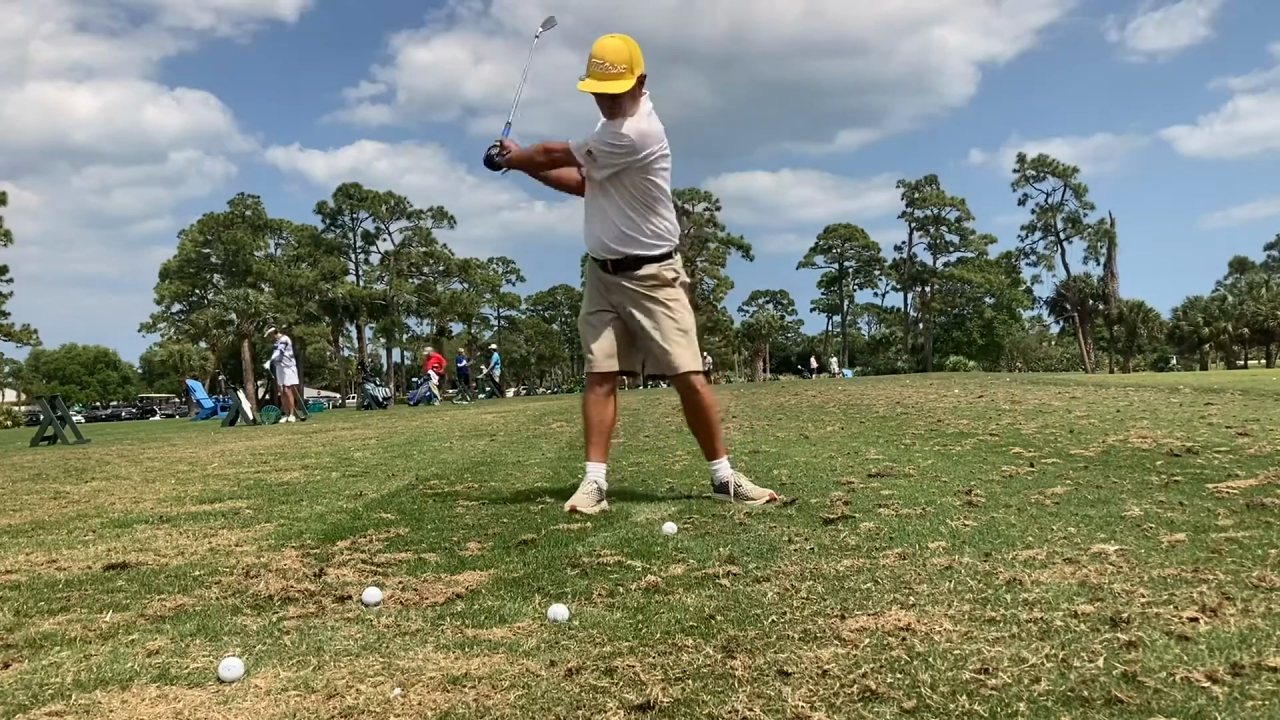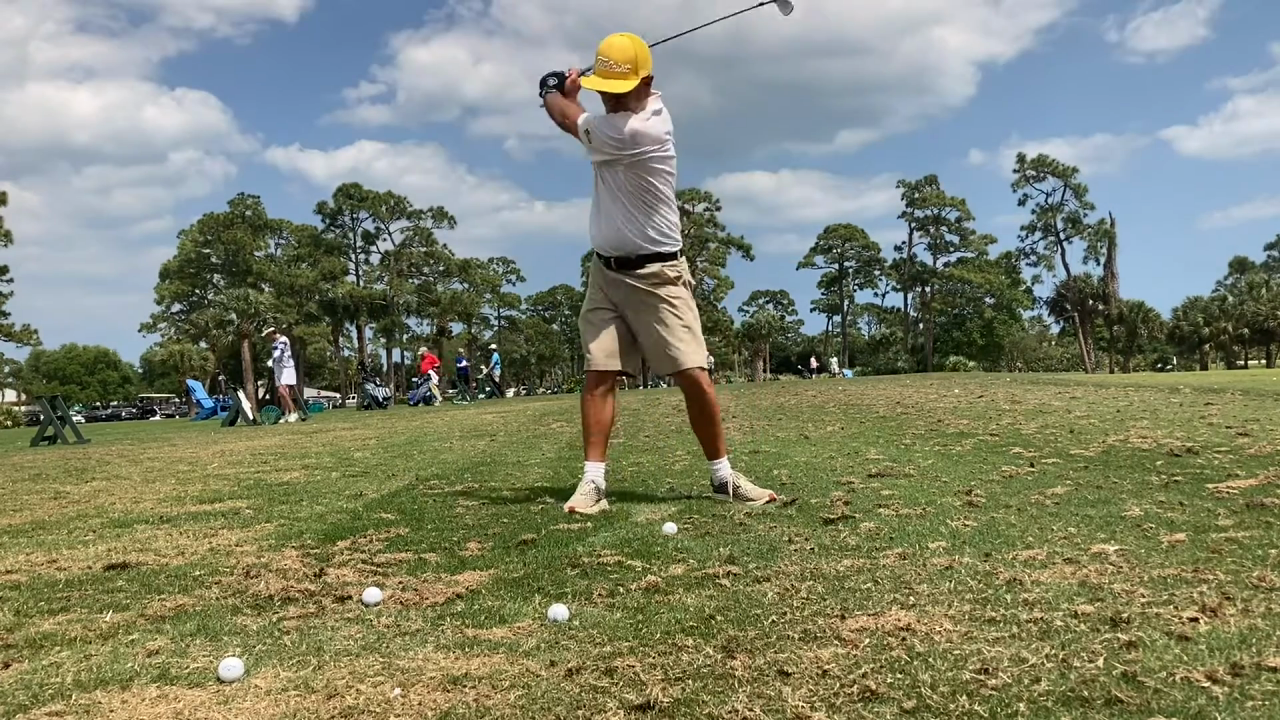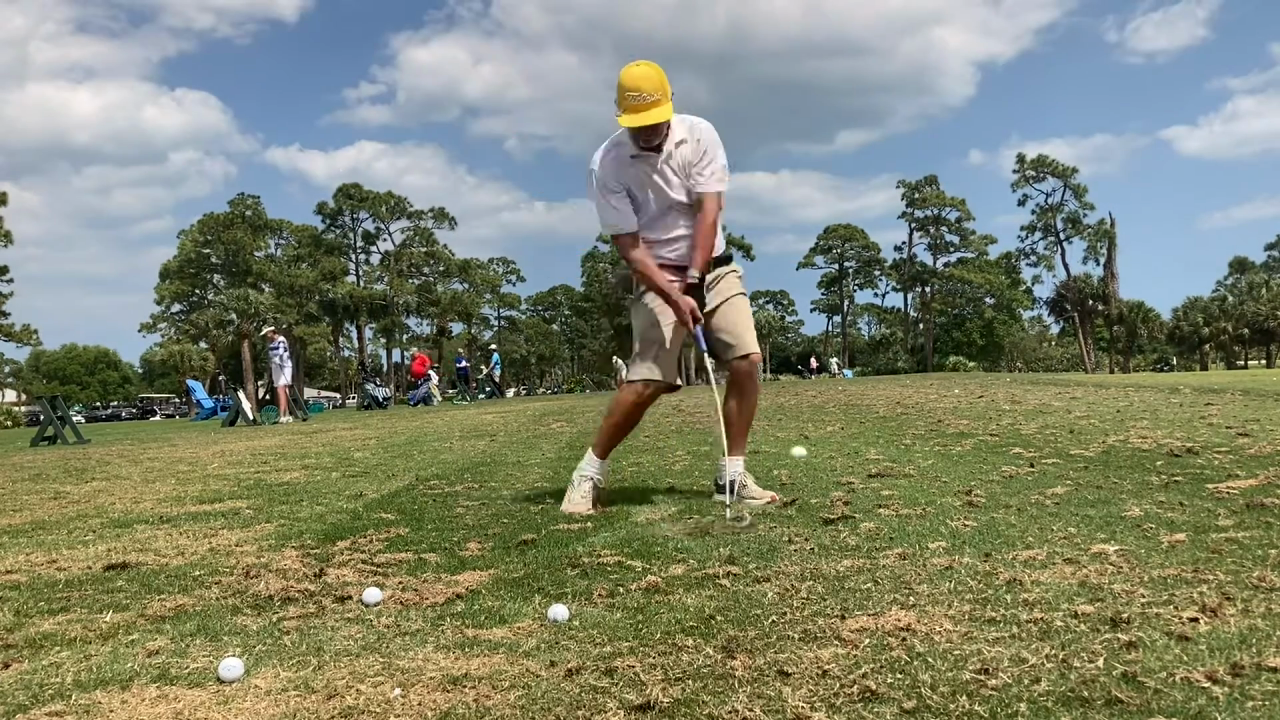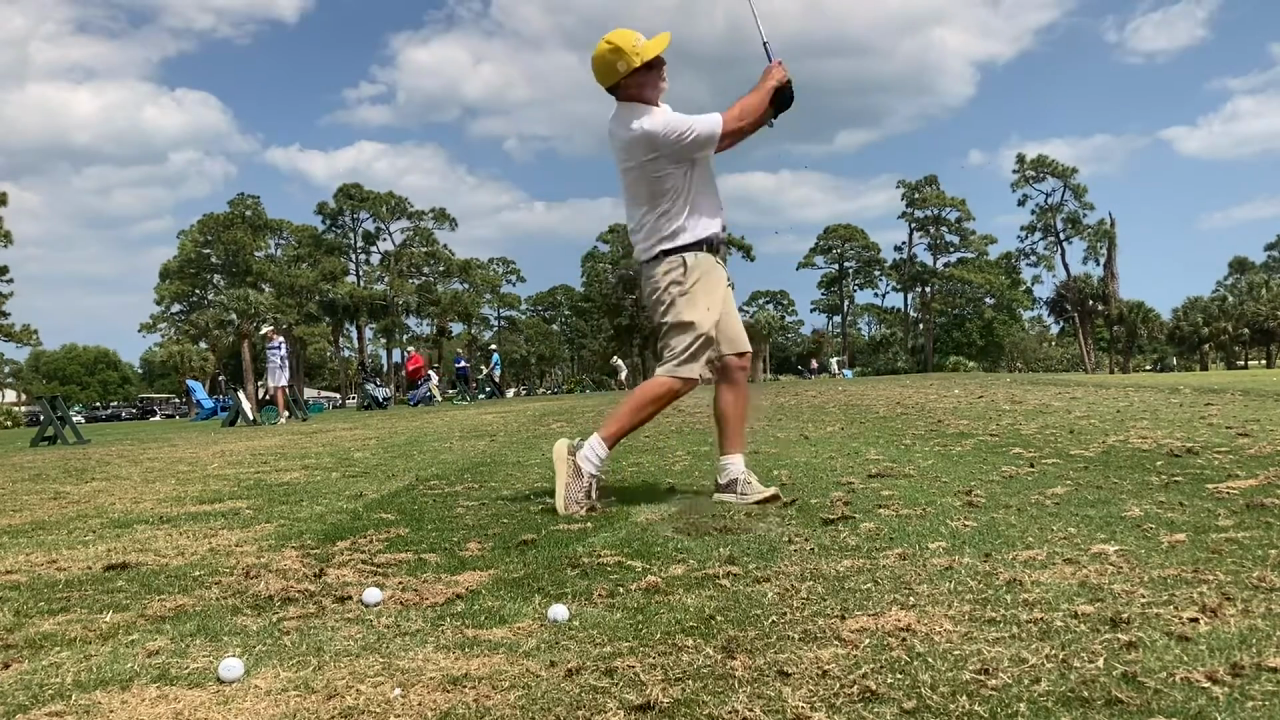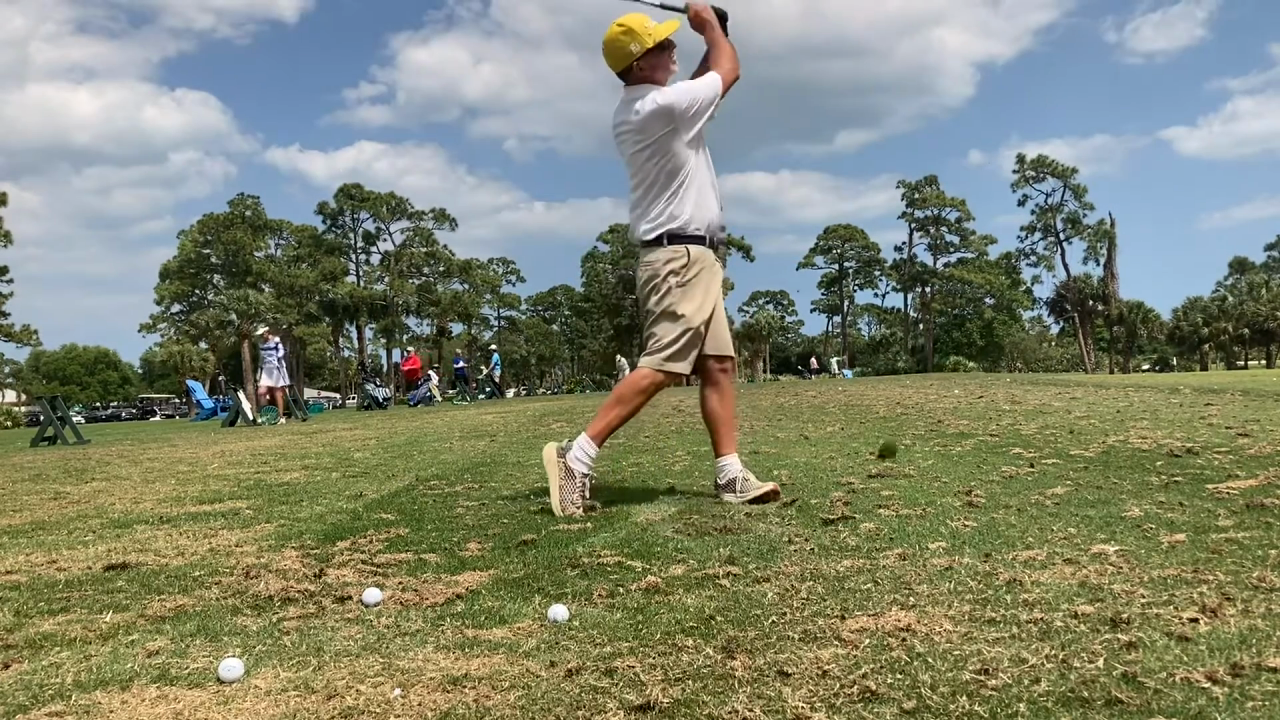
dt=0.3s
person 1, frame 1
left shoulder: (635, 133)
right shoulder: (614, 118)
left elbow: (559, 155)
right elbow: (583, 181)
left wrist: (514, 156)
right wrist: (524, 163)
left hip: (651, 274)
right hip: (602, 272)
left knee: (687, 374)
right knee: (600, 374)
left ankle: (723, 475)
right ankle: (595, 481)
person 1, frame 2
left shoulder: (647, 127)
right shoulder: (631, 115)
left elbow: (577, 126)
right elbow: (594, 139)
left wrist: (558, 96)
right wrist: (570, 97)
left hip: (660, 274)
right hip: (607, 270)
left knee: (692, 375)
right knee: (599, 372)
left ankle: (724, 476)
right ankle: (593, 480)
person 1, frame 3
left shoulder: (699, 134)
right shoulder: (607, 162)
left elbow: (708, 214)
right elbow: (630, 247)
left wrist: (695, 278)
right wrist: (671, 293)
left hip: (716, 272)
right hip: (659, 282)
left knee: (746, 363)
right knee: (647, 382)
left ankle: (731, 475)
right ankle: (589, 474)
person 1, frame 4
left shoulder: (643, 116)
right shoulder: (648, 128)
left elbow: (713, 134)
right elbow: (733, 123)
left wrist: (763, 105)
right wrist: (770, 83)
left hip: (699, 262)
right hip: (683, 265)
left knee: (736, 363)
right knee: (678, 374)
left ankle: (733, 475)
right ankle: (586, 455)
person 1, frame 5
left shoulder: (636, 109)
right shoulder: (663, 105)
left elbow: (703, 84)
right elbow: (728, 73)
left wrist: (711, 47)
right wrist: (710, 26)
left hip: (688, 256)
right hip: (681, 256)
left knee: (718, 366)
right knee: (660, 368)
left ankle: (731, 476)
right ankle: (576, 456)
